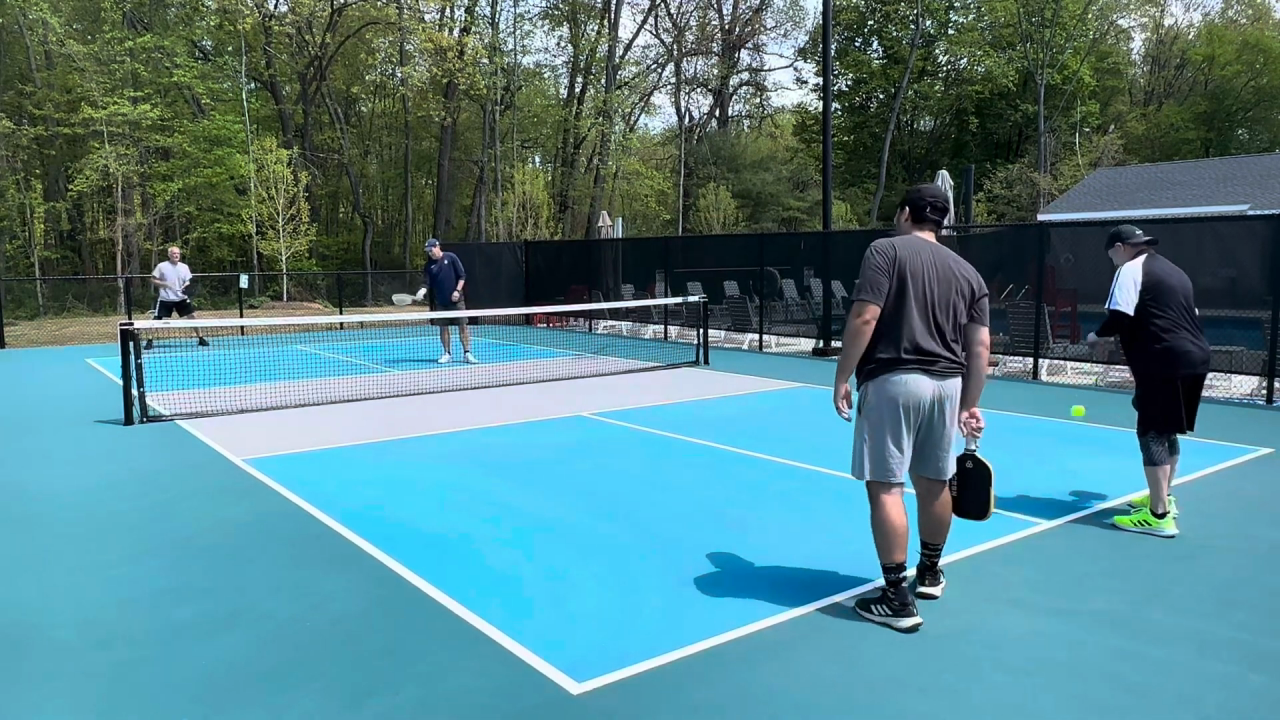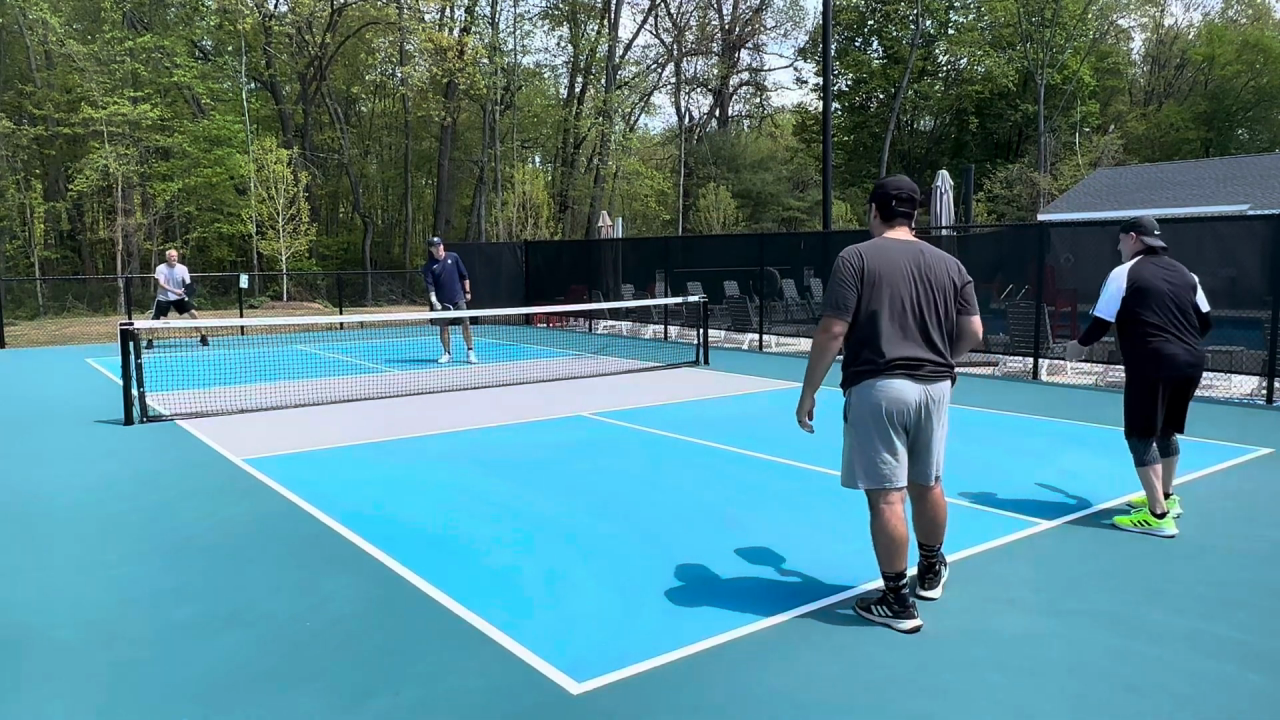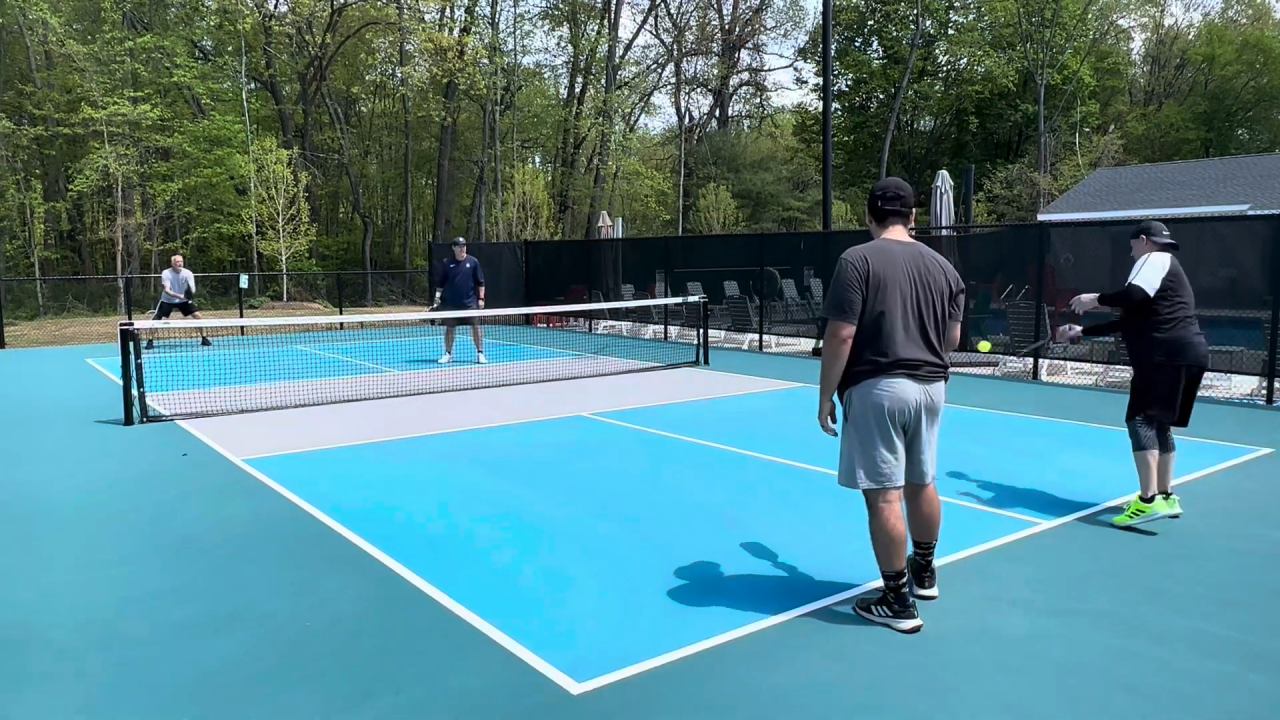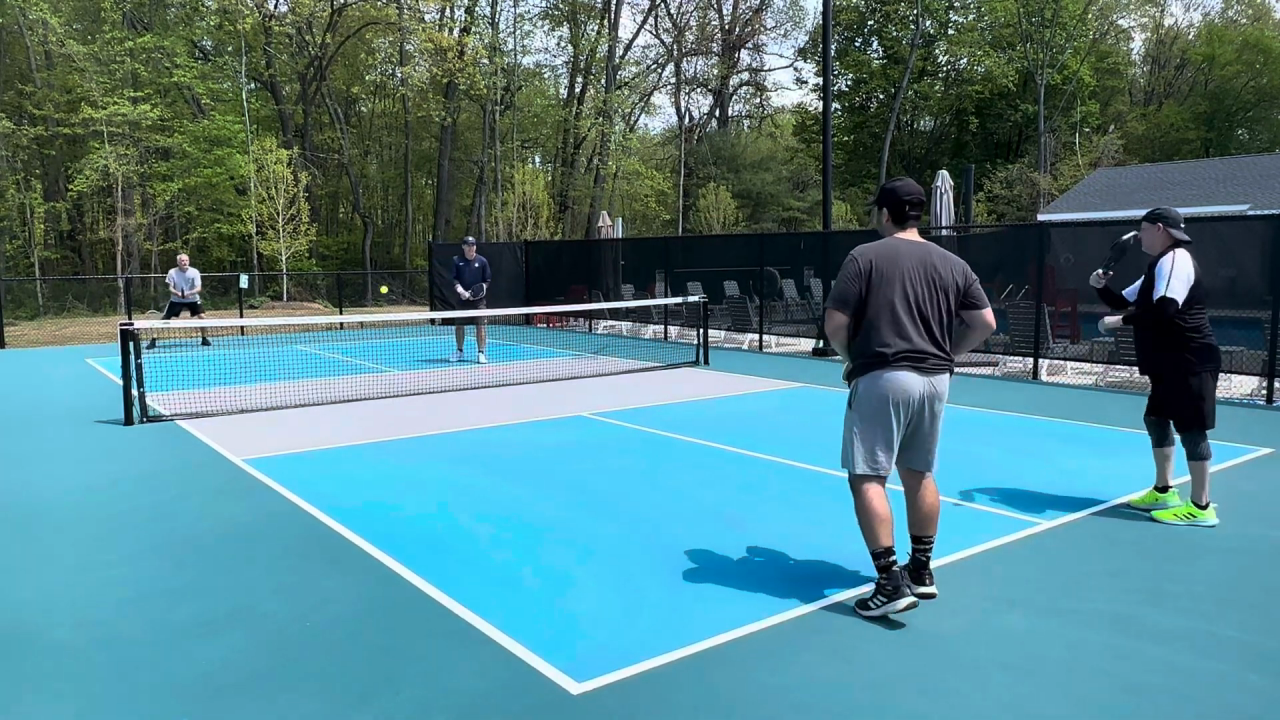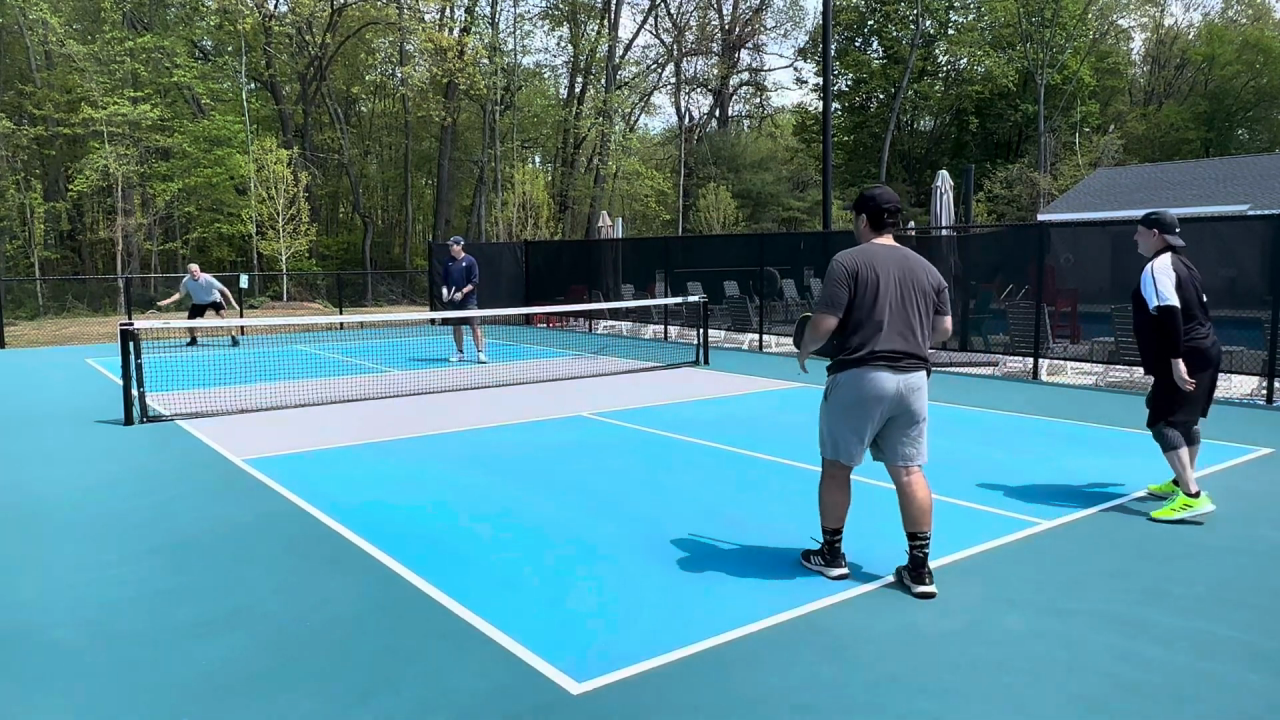
dt=0.5s
person 1, frame 1
left shoulder: (886, 251)
right shoulder: (967, 271)
left elbow: (864, 319)
right elbow: (980, 346)
left wrist: (842, 378)
right wrist: (969, 404)
left hip: (892, 382)
right hip: (945, 384)
left knee: (885, 488)
right knee: (935, 483)
left ankle: (897, 598)
right ankle: (930, 573)
person 1, frame 2
left shoulder: (855, 259)
right shoulder: (949, 265)
left elbow: (832, 332)
right elbow: (972, 335)
left wrist: (808, 393)
left hip: (878, 390)
right hip: (934, 387)
left knee: (887, 496)
right knee: (928, 485)
left ankle: (898, 602)
right ankle: (930, 573)
person 1, frame 3
left shoulder: (857, 260)
right shoulder: (942, 266)
left elbow: (840, 336)
right elbow: (952, 338)
left wrist: (825, 396)
left hip: (876, 389)
right hip: (929, 387)
left knee: (884, 495)
right knee: (921, 484)
left ankle: (898, 601)
right ankle: (925, 573)
person 1, frame 4
left shoulder: (865, 256)
right shoulder: (953, 264)
left elbow: (834, 323)
right elbow: (985, 323)
left wrist: (848, 354)
left hip: (882, 380)
right hip: (934, 380)
left knee: (867, 481)
right knee: (919, 475)
left ankle: (892, 580)
right ankle: (921, 570)
person 1, frame 5
left shoulder: (848, 261)
right shoulder: (926, 268)
left elbow: (824, 324)
right elbow: (945, 329)
left wrist: (804, 350)
left hip: (859, 377)
right hip: (911, 378)
left knee: (836, 467)
right knee: (909, 472)
left ankle: (831, 554)
right ankle: (920, 568)
person 2, frame 1
left shoulder: (1131, 270)
right shoulder: (1173, 271)
left elbow: (1120, 318)
left wrist: (1097, 336)
left hip: (1163, 363)
right hip: (1193, 358)
left knee: (1152, 434)
right knee: (1166, 431)
left ankle: (1159, 515)
right ankle: (1163, 498)
person 2, frame 2
left shoulder: (1124, 273)
right shoulder: (1184, 273)
left elbow: (1101, 321)
right elbow: (1205, 321)
left wrist: (1080, 344)
left hip: (1152, 366)
right hip: (1190, 364)
left knee: (1140, 435)
right knee: (1164, 431)
left ankle: (1158, 515)
right ankle: (1166, 498)
person 2, frame 3
left shoulder: (1154, 260)
right shoulder: (1166, 270)
left elbow: (1134, 297)
right elbow: (1129, 321)
left wrist: (1094, 299)
right wrist: (1082, 332)
left hip: (1166, 355)
right hip: (1189, 356)
left knee: (1140, 420)
right knee: (1159, 424)
left ankle: (1149, 500)
right ankle: (1165, 496)
person 2, frame 4
left shoulder: (1175, 261)
right shoulder: (1162, 264)
left elbow: (1166, 310)
right elbow: (1126, 302)
left wrist: (1121, 320)
right wrist: (1102, 287)
left hip: (1190, 360)
right hip: (1171, 362)
left knee: (1190, 428)
right knee: (1156, 418)
left ankle: (1200, 507)
right ankle: (1164, 491)
person 2, frame 5
left shoulder: (1156, 268)
right shoulder: (1182, 264)
left elbow: (1169, 316)
left wrist: (1175, 359)
left hip: (1186, 360)
right hip: (1202, 353)
left knee: (1162, 422)
right knee: (1184, 421)
left ankle: (1192, 497)
right ankle: (1182, 483)
